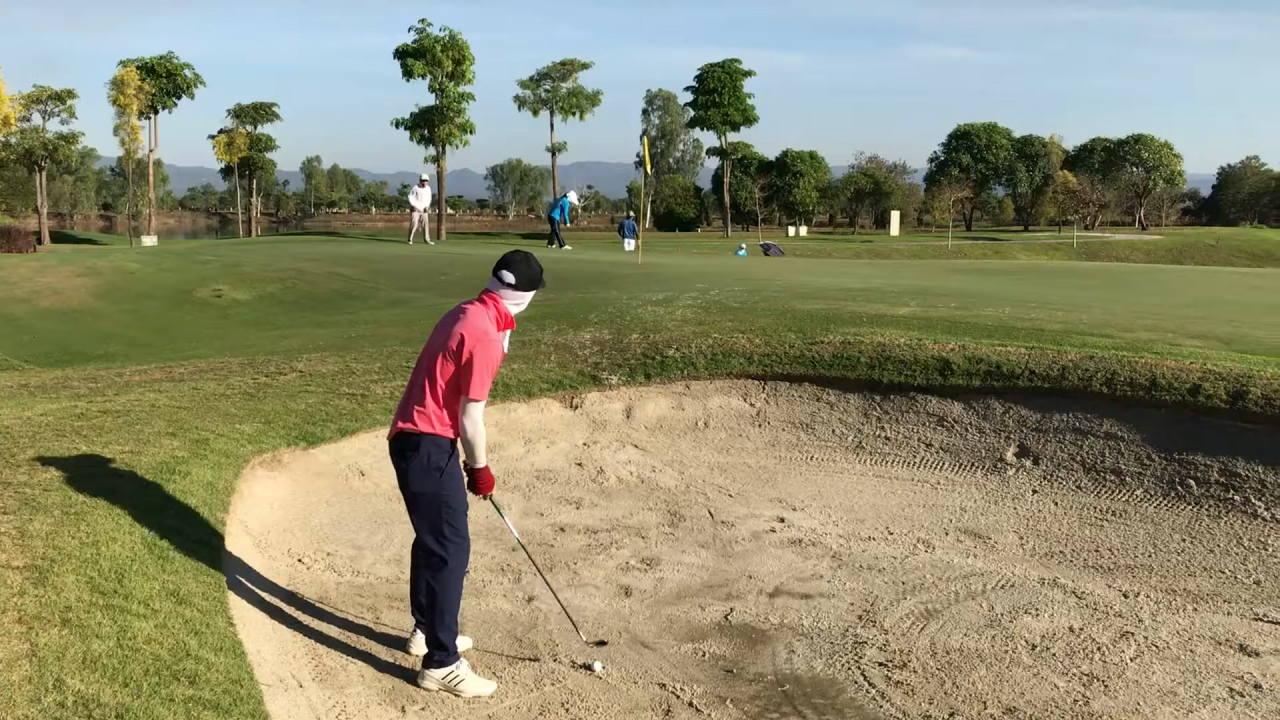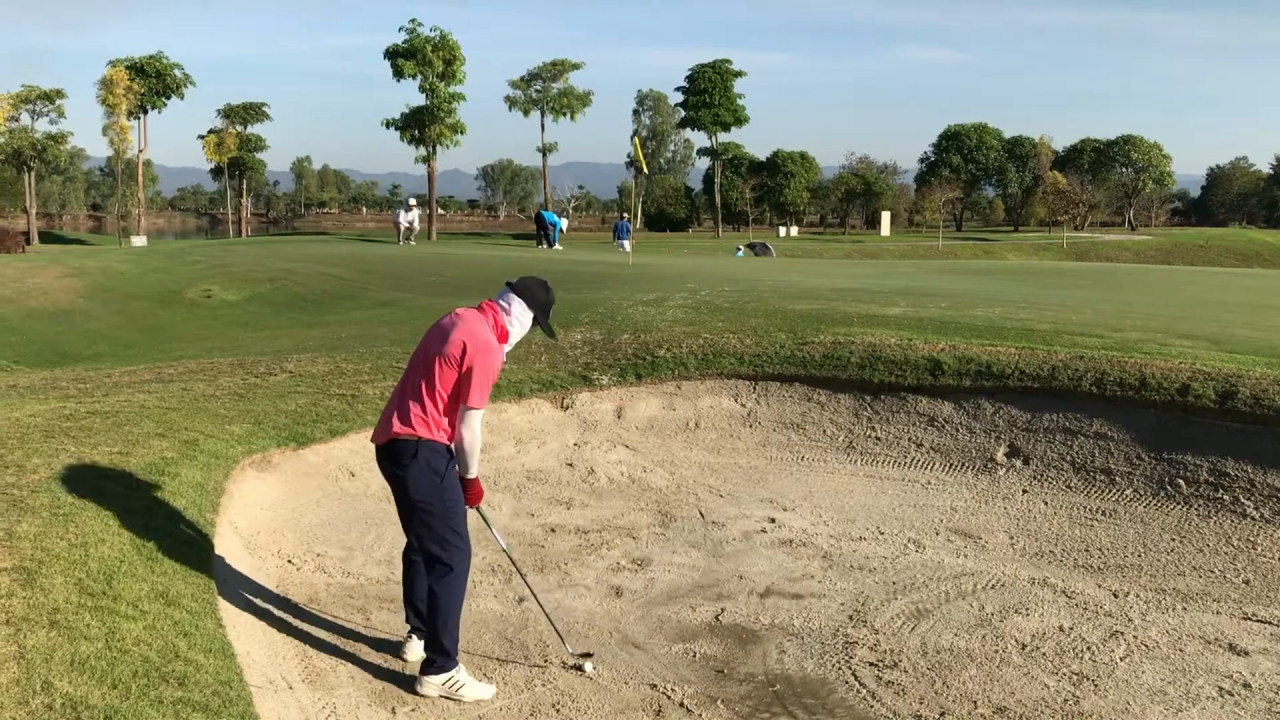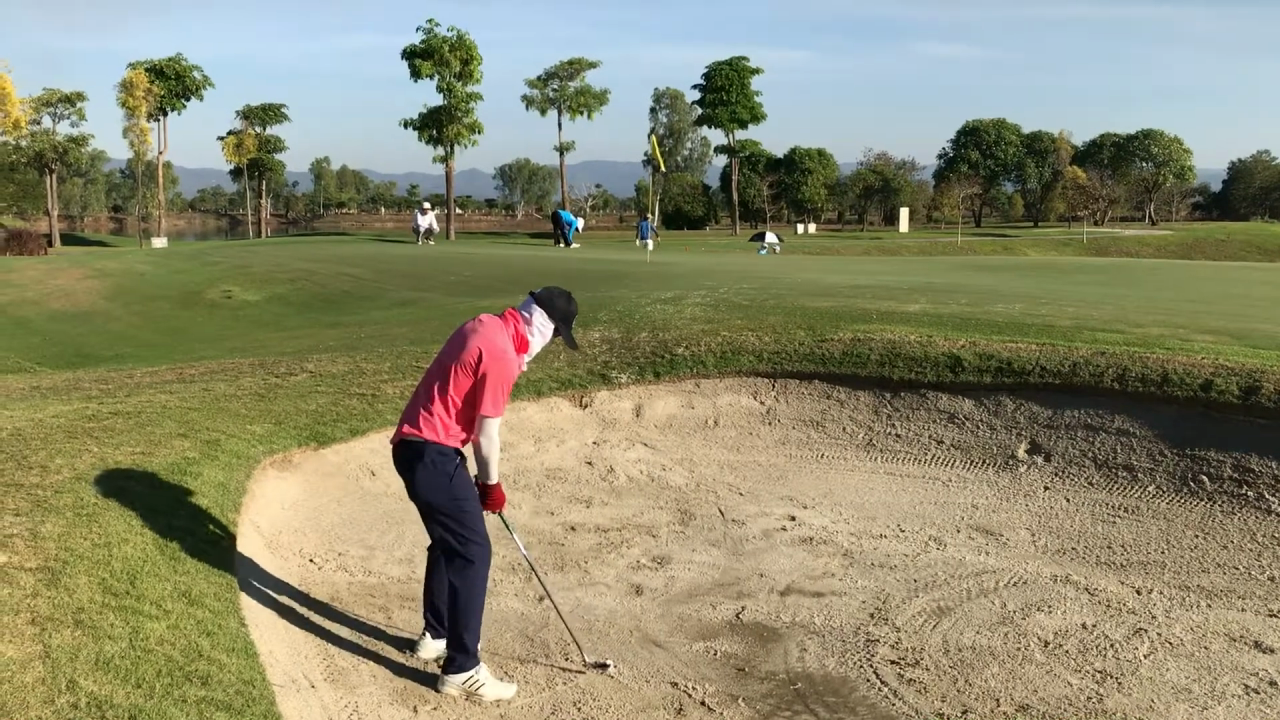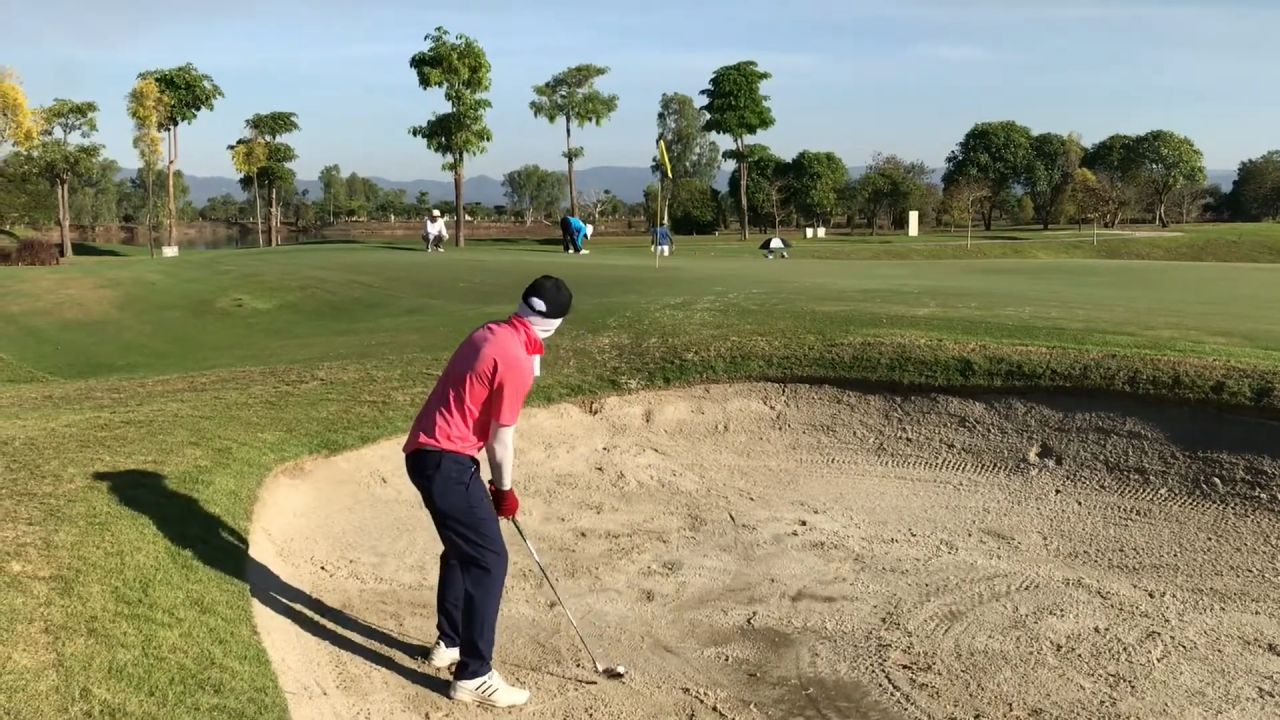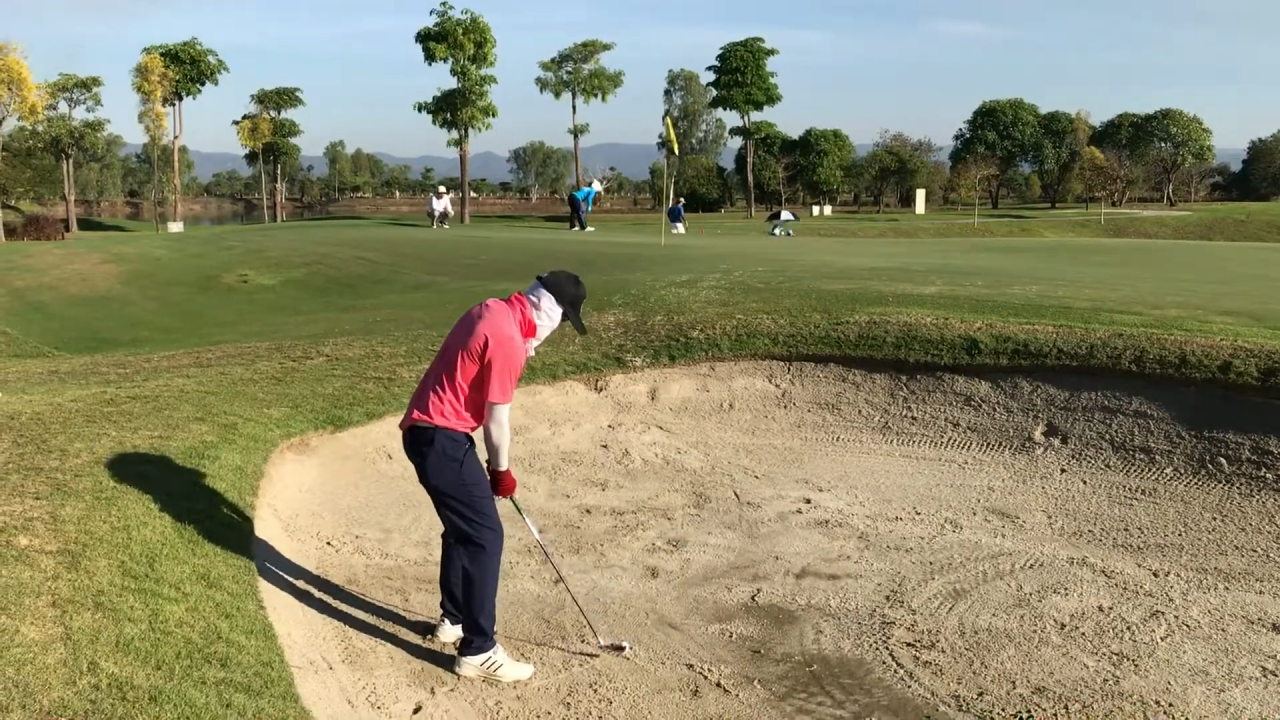
dt=1s
person 1, frame 1
left shoulder: (464, 314)
right shoulder: (485, 337)
right elbow: (470, 417)
left wrist: (473, 464)
right wrist: (480, 469)
left hip: (411, 438)
right hip: (429, 446)
left knee: (432, 540)
right knee: (450, 551)
left ankle: (426, 630)
right ankle: (441, 664)
person 1, frame 2
left shoulder: (458, 319)
right shoulder: (486, 346)
right elbow: (467, 426)
left wrist: (460, 473)
right wrist: (470, 479)
left hip: (393, 443)
right hip: (422, 451)
left knee: (422, 544)
right knee: (451, 557)
left ankle: (420, 635)
right ankle: (439, 670)
person 1, frame 3
left shoulder: (483, 325)
right shoulder: (502, 356)
right elbow: (486, 433)
right wrist: (491, 485)
left hip: (411, 445)
right hip: (434, 455)
left knee: (447, 543)
right knee: (473, 553)
left ankle: (436, 635)
right ankle: (461, 669)
person 1, frame 4
left shoulder: (489, 332)
right shoulder: (517, 364)
right elbow: (500, 439)
left wrist: (495, 486)
right wrist: (505, 490)
left hip: (424, 452)
right hip: (448, 462)
left knee: (460, 550)
right knee: (489, 560)
left ankle: (449, 642)
right ankle: (473, 676)
person 1, frame 5
left shoulder: (492, 309)
right shoulder: (508, 341)
right elbow: (496, 419)
right wrist: (501, 471)
left hip: (424, 429)
right hip: (442, 439)
left knee: (462, 528)
right knee: (485, 537)
left ankle: (453, 619)
right ankle: (478, 651)
